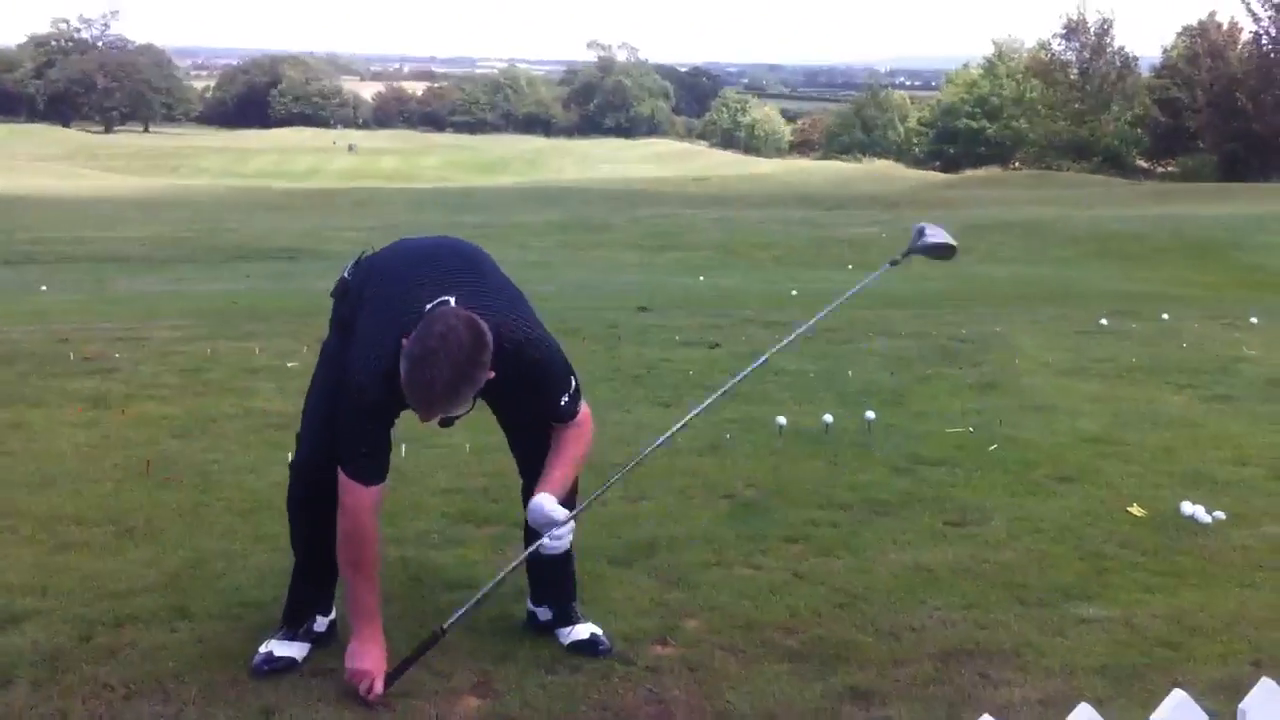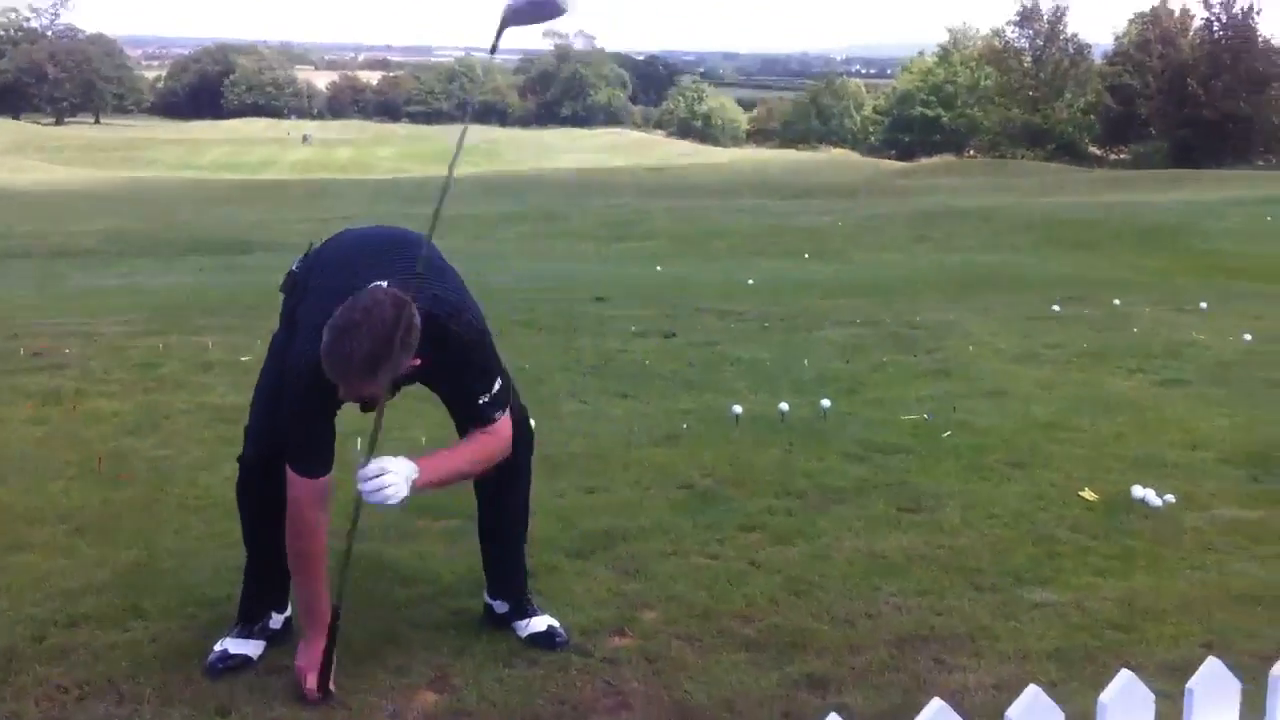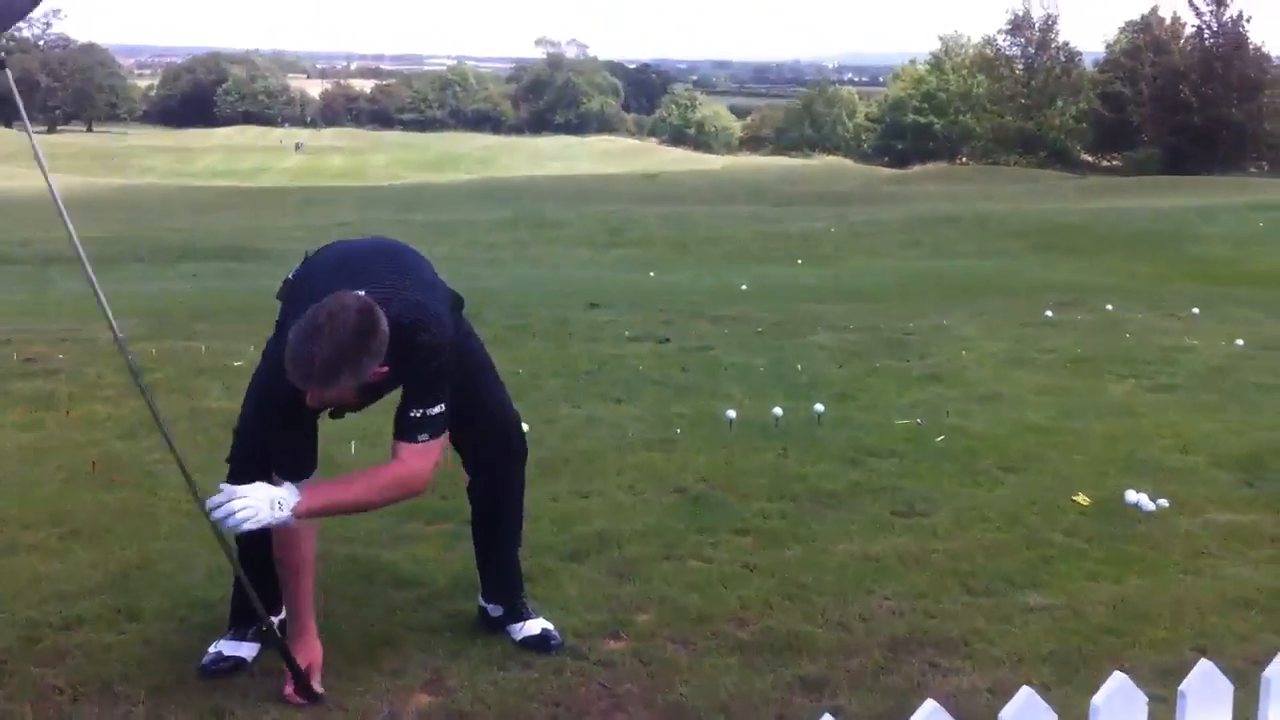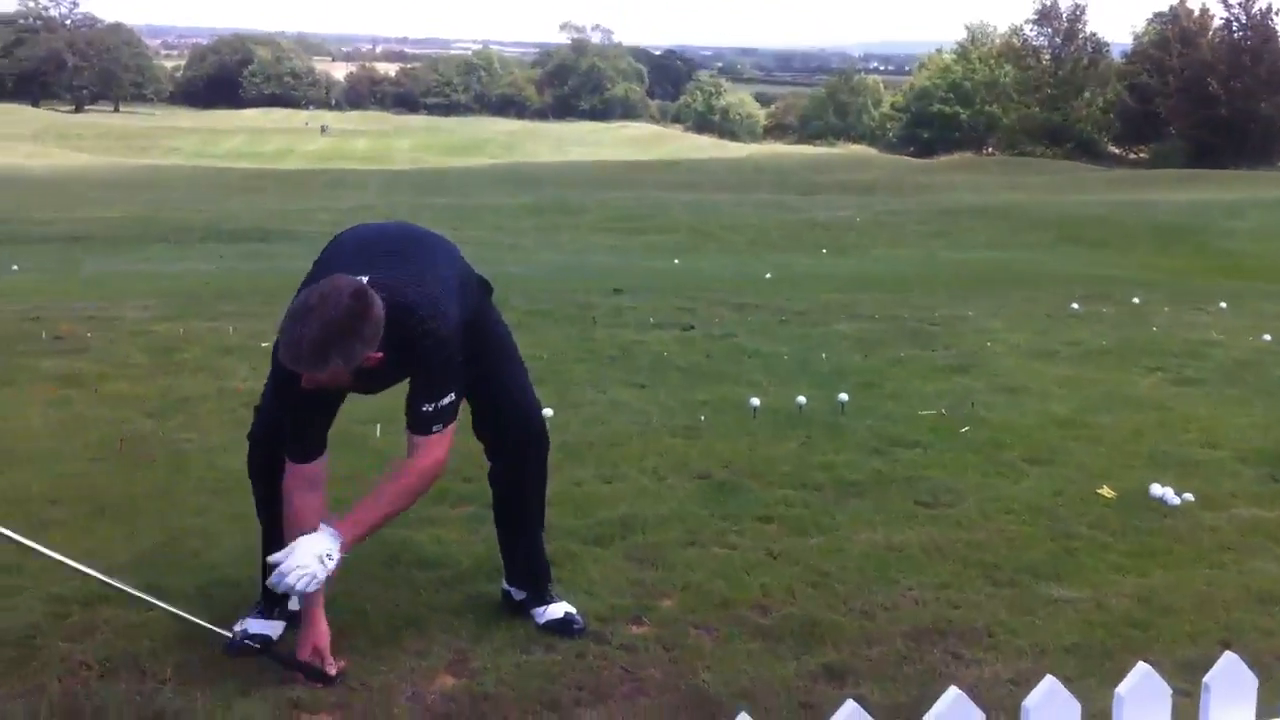
dt=0.2s
person 1, frame 1
left shoulder: (525, 347)
right shoulder: (375, 367)
left elbow: (575, 423)
right elbow: (357, 506)
left wrist: (549, 499)
right wrist: (366, 635)
right hip: (368, 301)
left knee: (542, 448)
right knee: (315, 464)
left ankle: (553, 606)
right ankle: (309, 616)
person 1, frame 2
left shoulder: (455, 326)
right shoulder: (313, 357)
left elbow: (497, 433)
right elbow: (306, 500)
left wrist: (411, 474)
right wrist: (315, 632)
left hip: (424, 295)
left knee: (506, 442)
right knee: (264, 457)
left ankle: (508, 599)
right ankle: (264, 614)
person 1, frame 3
left shoulder: (426, 335)
right shoulder: (296, 363)
left elbow: (415, 469)
right elbow: (287, 490)
left wrist: (290, 502)
right wrist: (303, 634)
left hip: (411, 316)
right hip: (317, 308)
left knee: (501, 441)
right knee: (252, 460)
left ankle: (503, 602)
right ankle: (256, 617)
person 1, frame 4
left shoulder: (431, 328)
right shoulder: (305, 345)
left elbow: (429, 458)
right elbow: (303, 480)
left wrist: (332, 540)
right wrist: (312, 615)
left hip: (449, 291)
left knee: (522, 431)
right knee: (271, 440)
left ankle: (528, 586)
right ankle: (282, 598)
